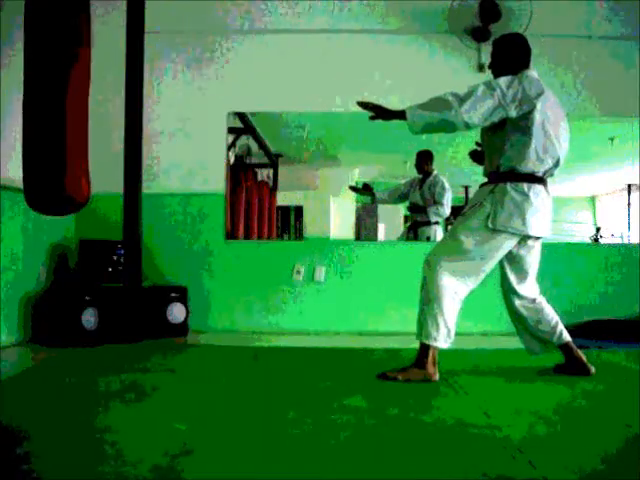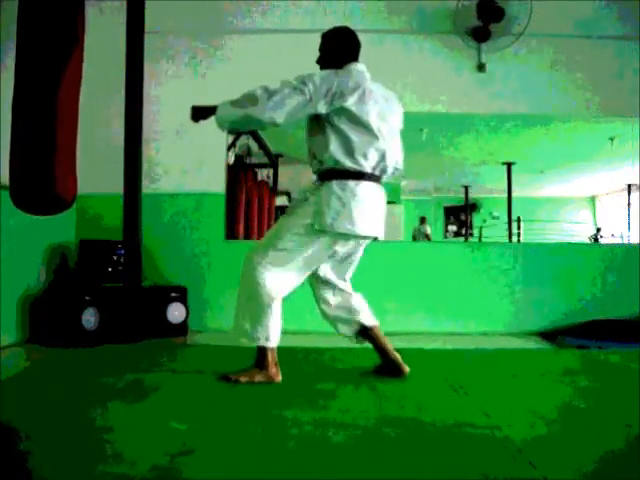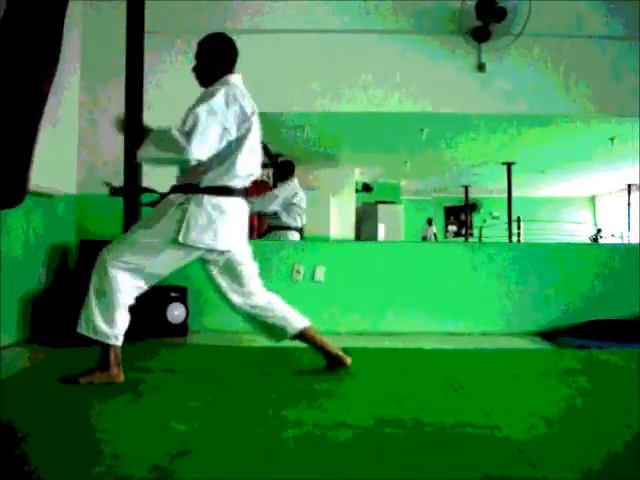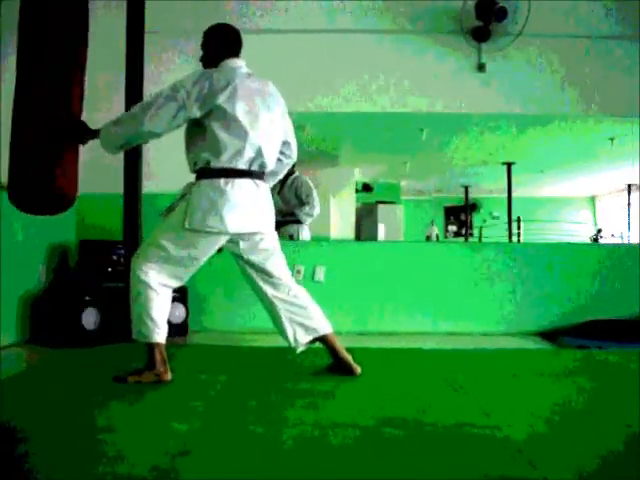
dt=1s
person 1, frame 1
left shoulder: (516, 86)
right shoulder: (549, 101)
left elbow: (460, 109)
left wrist: (397, 114)
left hip: (509, 198)
right hip: (534, 201)
left knee: (442, 266)
right knee: (520, 290)
left ankle: (425, 363)
right ankle: (575, 358)
person 1, frame 2
left shoulder: (332, 83)
right shoulder: (387, 98)
left elbow: (271, 105)
right elbow: (394, 162)
left wrist: (214, 111)
left hip: (337, 197)
right hip: (370, 198)
left knee: (263, 265)
right knee: (329, 280)
left ankle: (267, 365)
right ankle: (389, 357)
person 1, frame 3
left shoulder: (224, 96)
right shoulder: (223, 97)
left elbow: (189, 147)
left wrist: (143, 139)
right wrist: (152, 135)
left hip: (200, 210)
right hip: (226, 212)
left knee: (114, 263)
right knee: (251, 293)
left ankle: (110, 365)
right ankle: (329, 352)
person 1, frame 4
left shoulder: (207, 81)
right shoulder: (269, 90)
left elbow: (150, 118)
right elbow: (287, 152)
left wrist: (96, 133)
left hip: (214, 196)
right hip: (256, 199)
left knee: (150, 267)
right knee: (278, 281)
left ankle: (157, 365)
right ankle: (342, 357)
